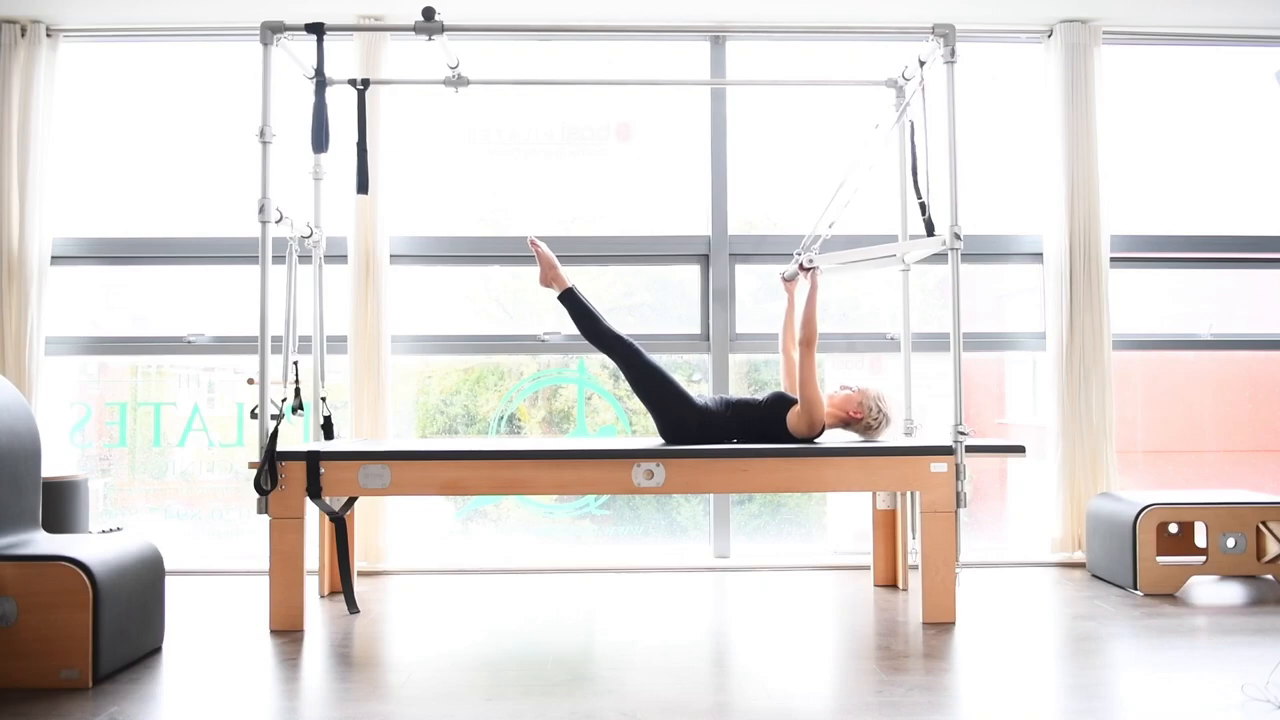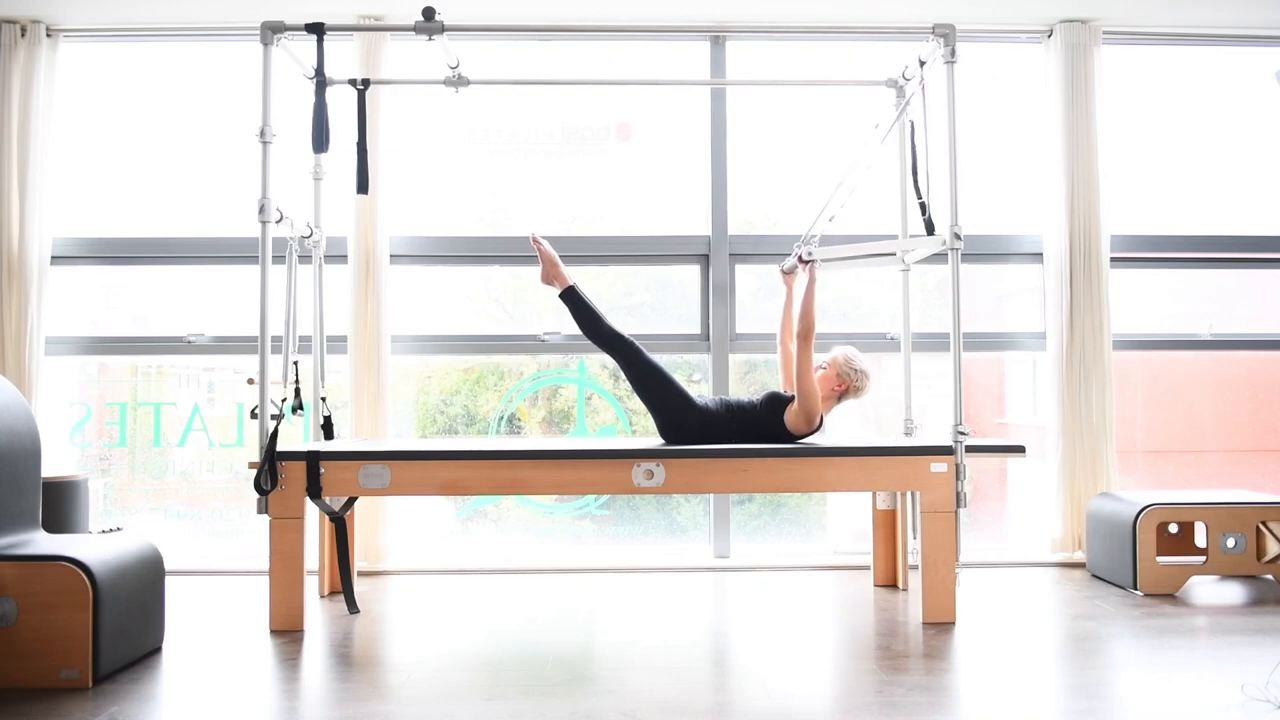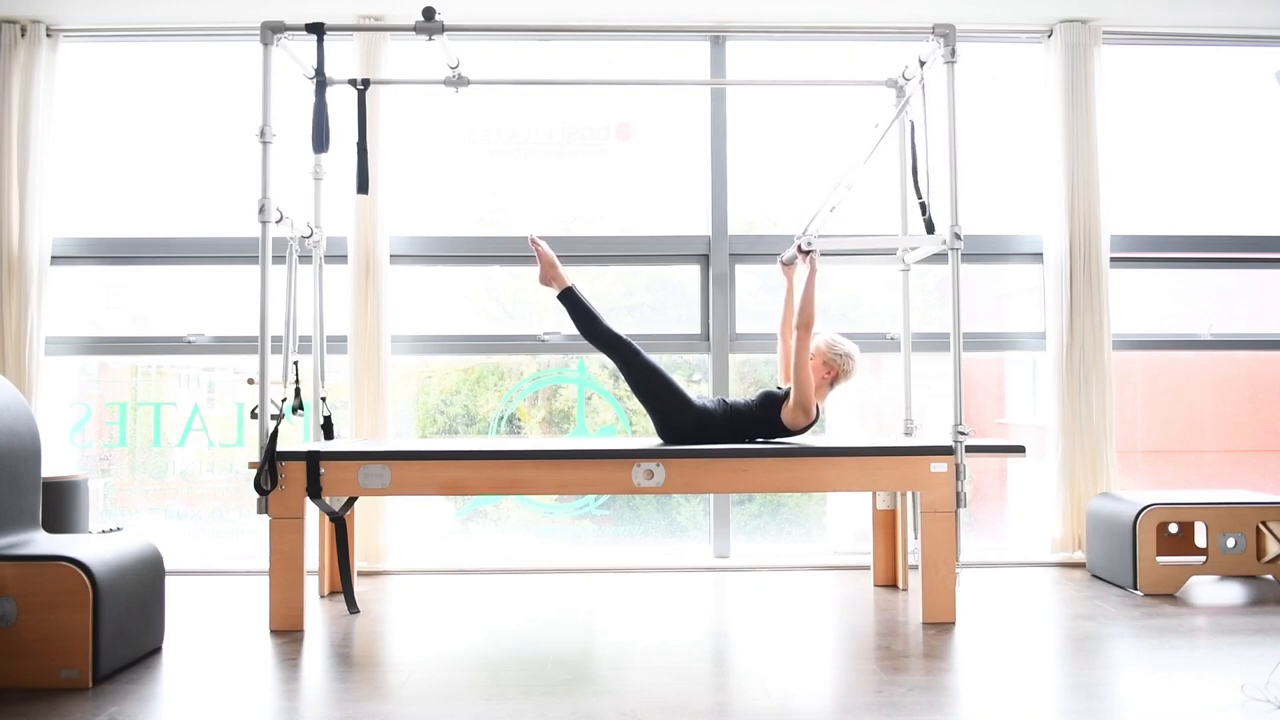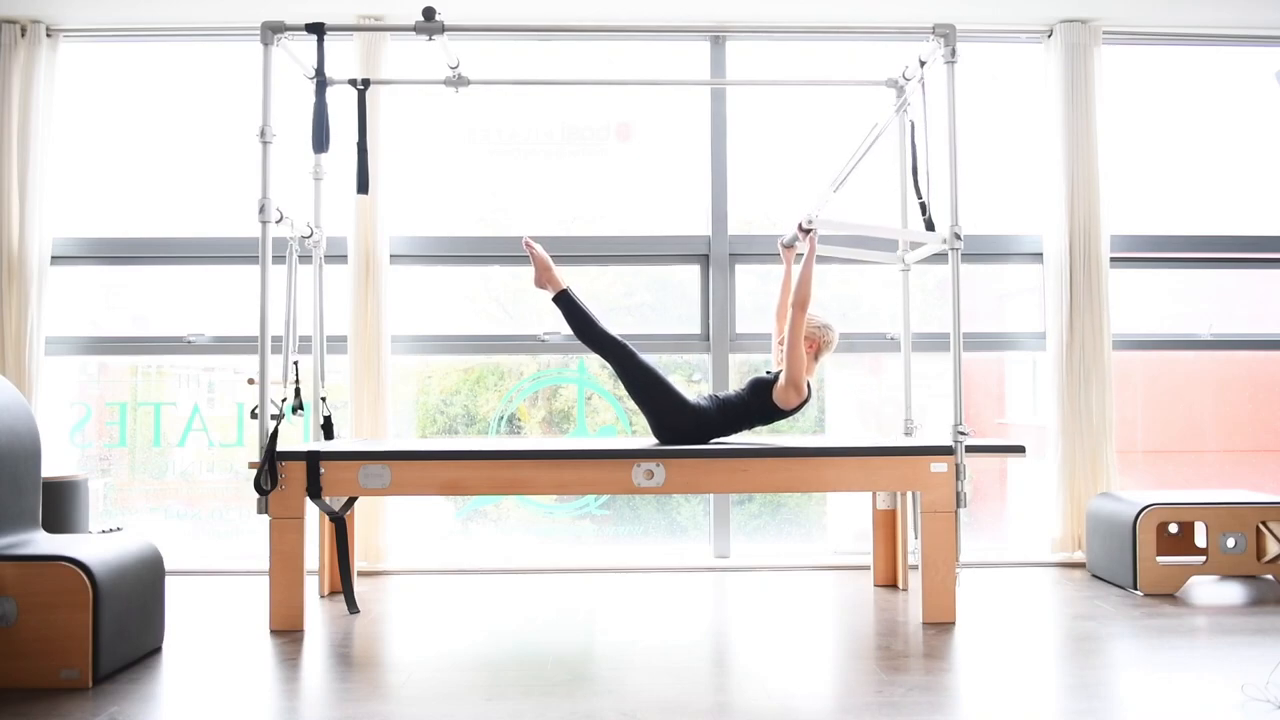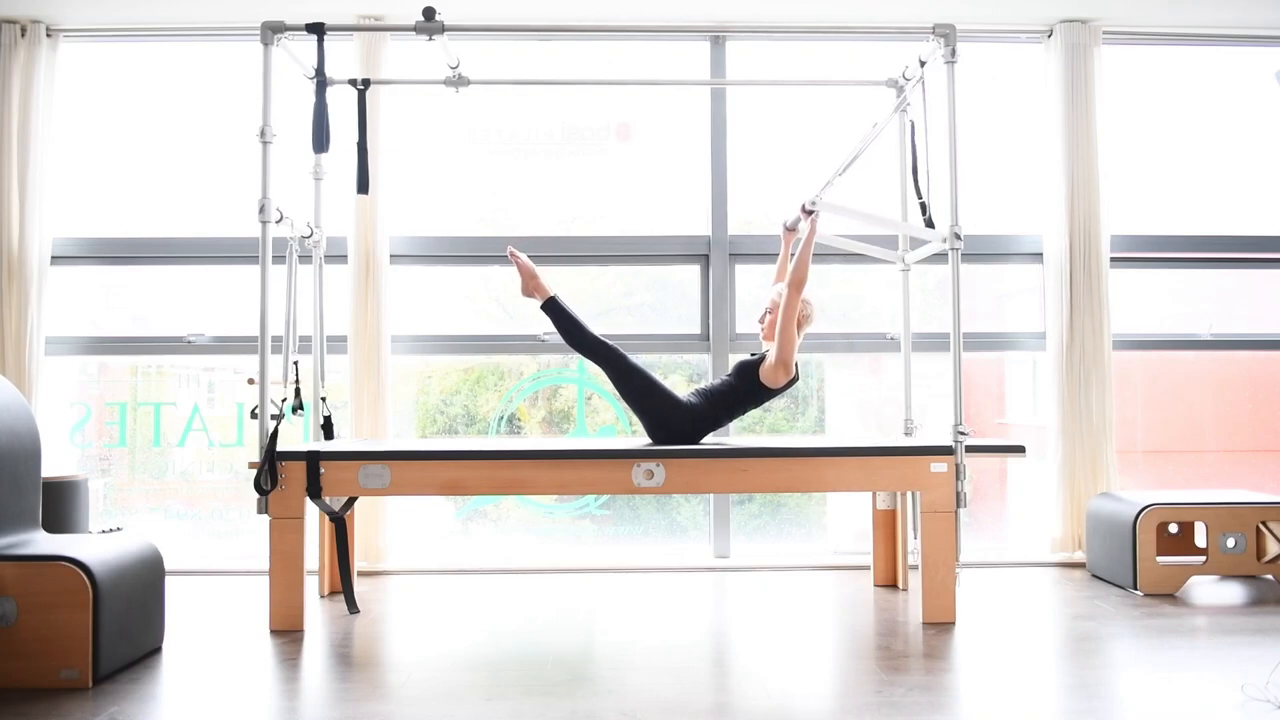
dt=1s
person 1, frame 1
left shoulder: (811, 422)
right shoulder: (805, 415)
left elbow: (806, 345)
right elbow: (789, 348)
left wrist: (813, 288)
right wrist: (791, 295)
left hip: (695, 425)
right hip: (698, 420)
left knee: (622, 346)
right knee: (620, 345)
left ankle: (560, 281)
person 1, frame 2
left shoulder: (808, 414)
right shoulder: (797, 407)
left elbow: (804, 339)
right elbow: (786, 342)
left wrist: (811, 282)
right wrist: (789, 289)
left hip: (694, 425)
right hip: (696, 421)
left knee: (623, 345)
left ankle: (561, 280)
person 1, frame 3
left shoulder: (804, 409)
right shoulder: (793, 399)
left elbow: (803, 331)
right elbow: (787, 335)
left wrist: (811, 274)
right wrist: (789, 281)
left hip: (693, 425)
right hip: (695, 421)
left knee: (622, 347)
left ankle: (560, 281)
person 1, frame 4
left shoulder: (794, 388)
right shoulder: (784, 381)
left elbow: (798, 310)
right elbow: (783, 316)
left wrist: (810, 253)
right wrist: (788, 263)
left hip: (688, 424)
right hip: (689, 424)
left knee: (618, 350)
left ankle: (554, 283)
person 1, frame 5
left shoulder: (782, 365)
right shoulder: (771, 360)
left elbow: (794, 291)
right elbow: (780, 294)
left wrist: (810, 233)
right wrist: (786, 244)
left hip: (681, 424)
right hip: (682, 425)
left knee: (609, 354)
left ankle: (542, 290)
